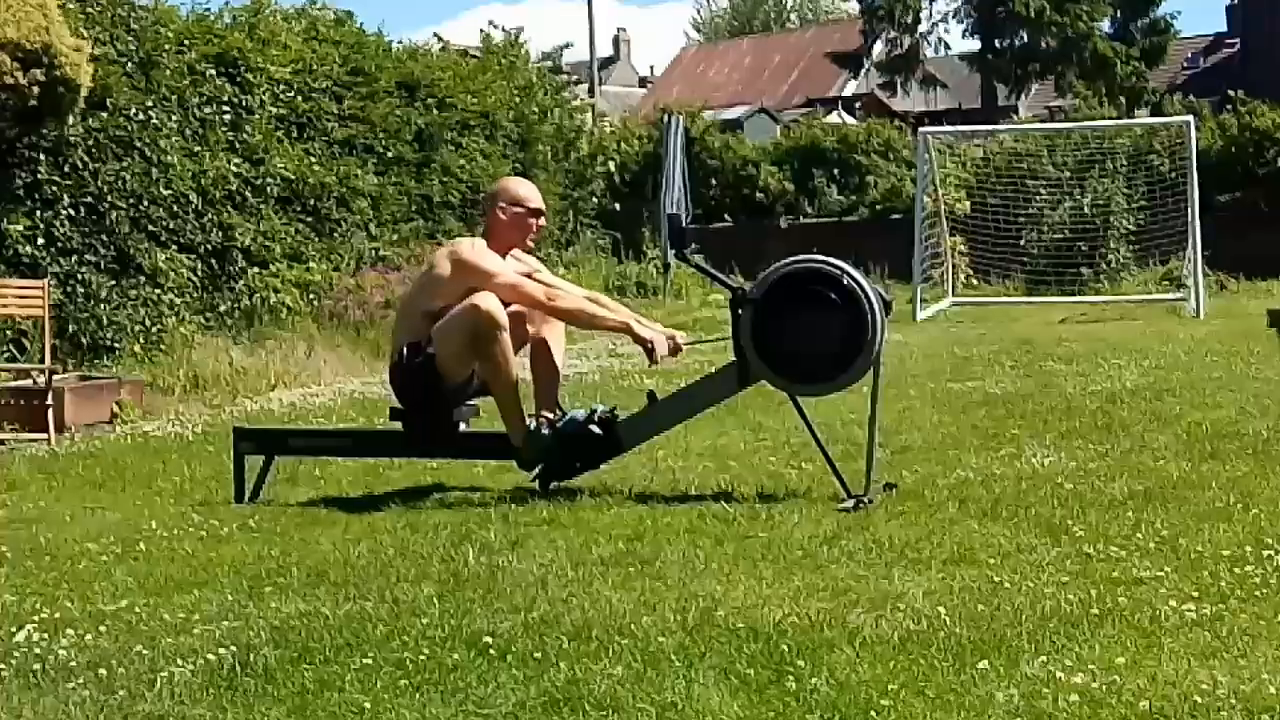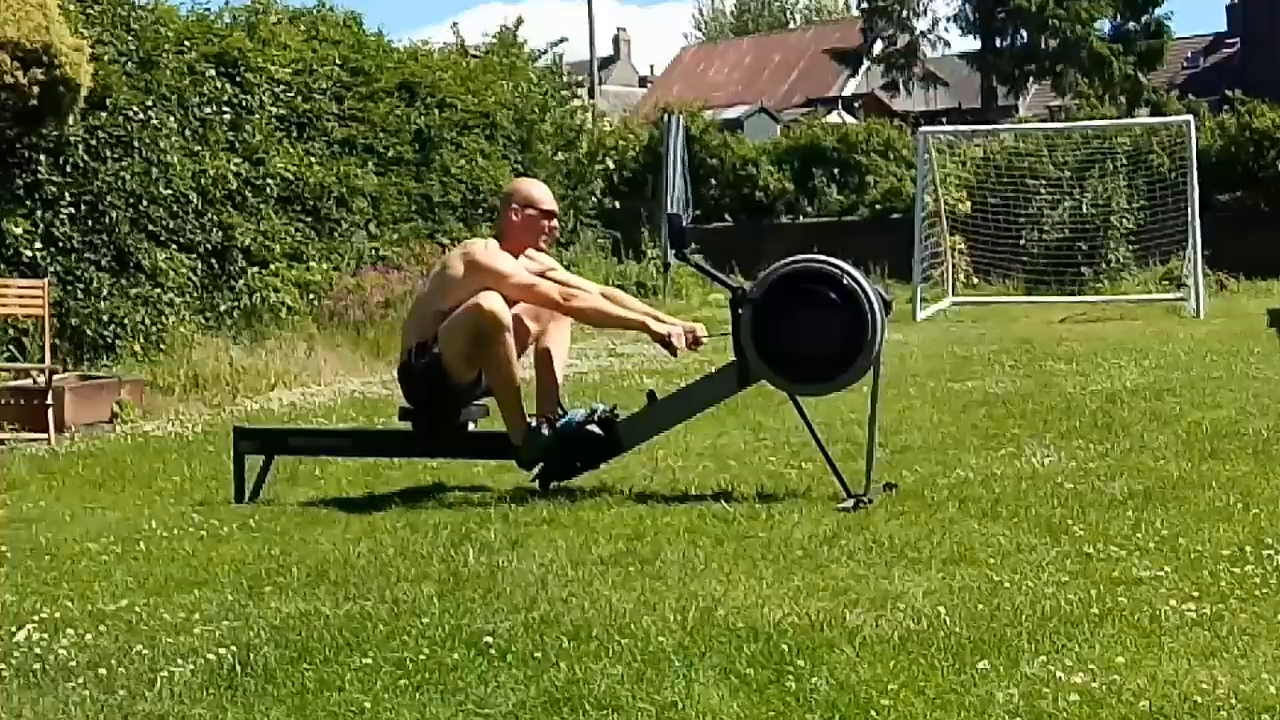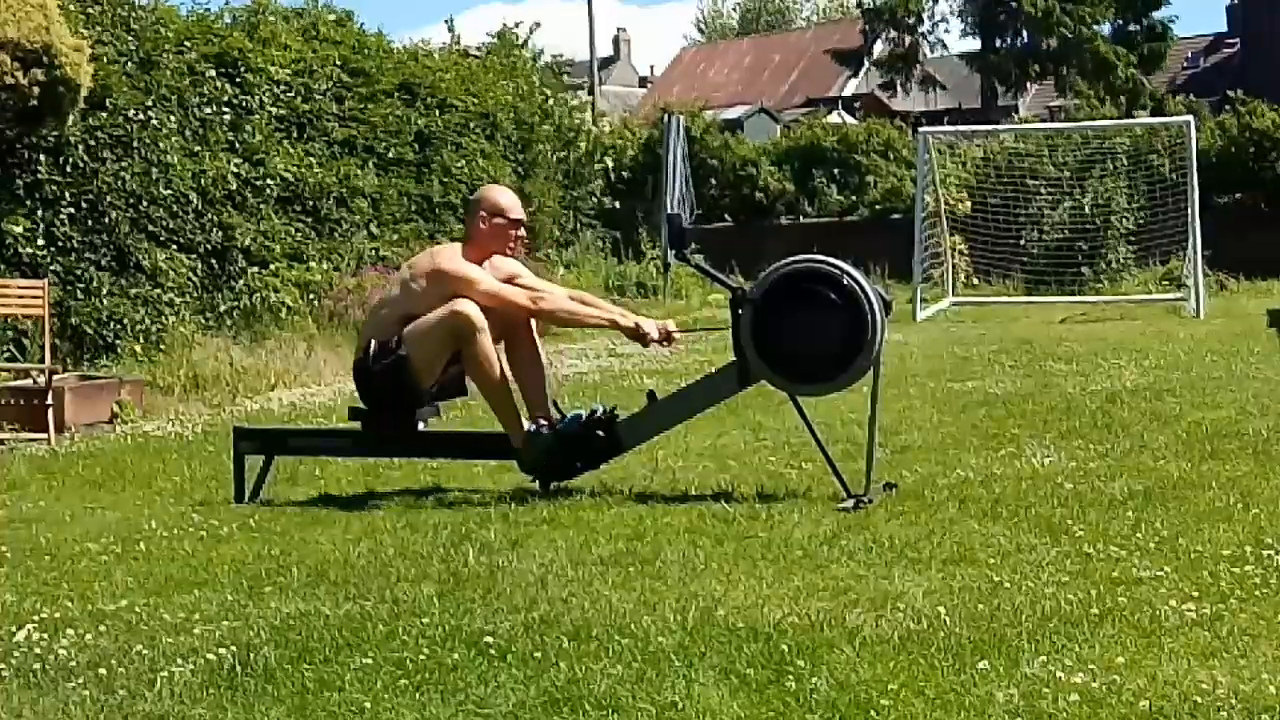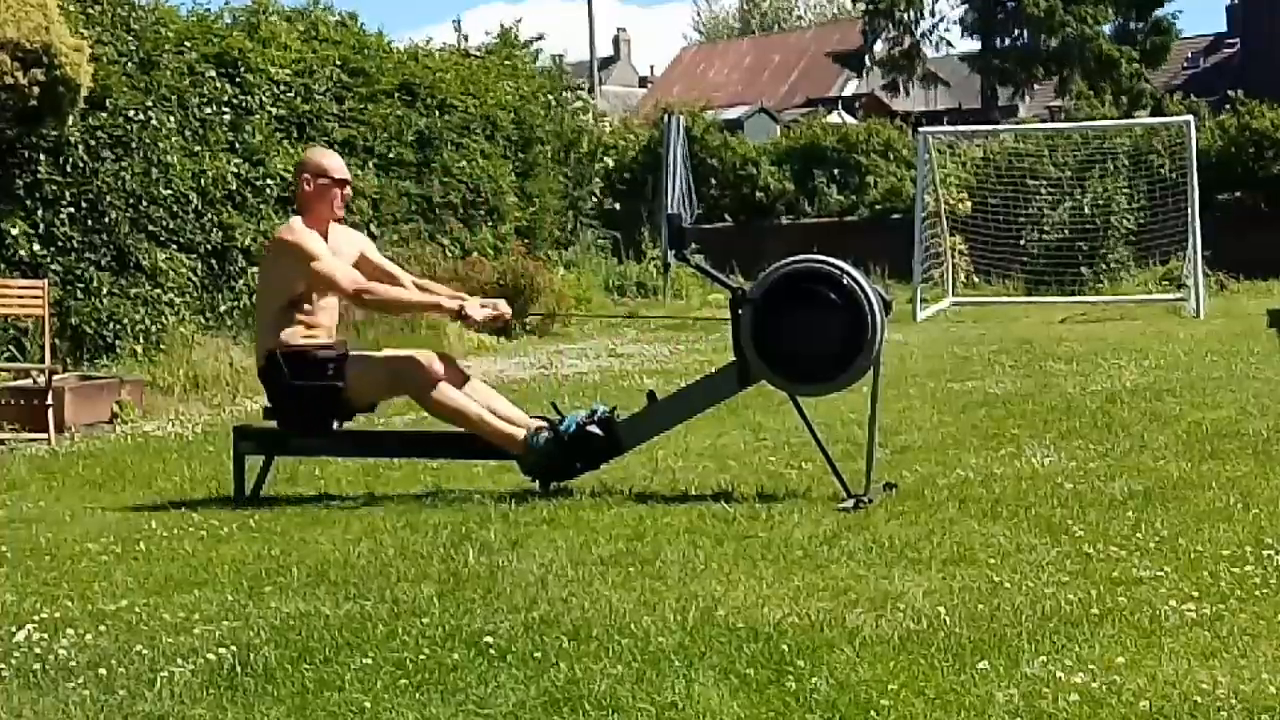
dt=0.7s
person 1, frame 1
left shoulder: (519, 262)
right shoulder: (468, 256)
left elbow: (586, 298)
right elbow: (552, 300)
left wrist: (653, 328)
right wrist: (631, 329)
left hip: (457, 375)
right hip: (418, 378)
left knee: (546, 312)
right knee: (485, 305)
left ankle: (546, 423)
right ankle: (523, 441)
person 1, frame 2
left shoulder: (530, 260)
right shoulder: (481, 257)
left elbow: (600, 293)
right elbow: (568, 299)
left wrist: (673, 323)
right wrist: (648, 326)
left hip: (466, 375)
right hip: (426, 378)
left knee: (552, 311)
right knee: (489, 305)
left ankle: (546, 423)
right ankle: (524, 439)
person 1, frame 3
left shoulder: (498, 266)
right shoulder: (448, 267)
left elbow: (569, 297)
right elbow: (538, 304)
left wrist: (639, 319)
right wrist: (620, 322)
left hip: (423, 372)
right hip: (381, 375)
left knee: (518, 315)
right knee: (464, 313)
left ankle: (541, 425)
right ankle: (524, 441)
person 1, frame 4
left shoulder: (346, 240)
right shoulder: (293, 239)
left elbow: (410, 283)
right elbow: (361, 293)
left wrist: (471, 301)
right wrist: (452, 308)
left hip: (328, 360)
right hip: (291, 373)
left knee: (439, 365)
right knee: (411, 371)
left ankle: (540, 431)
right ankle: (527, 445)
